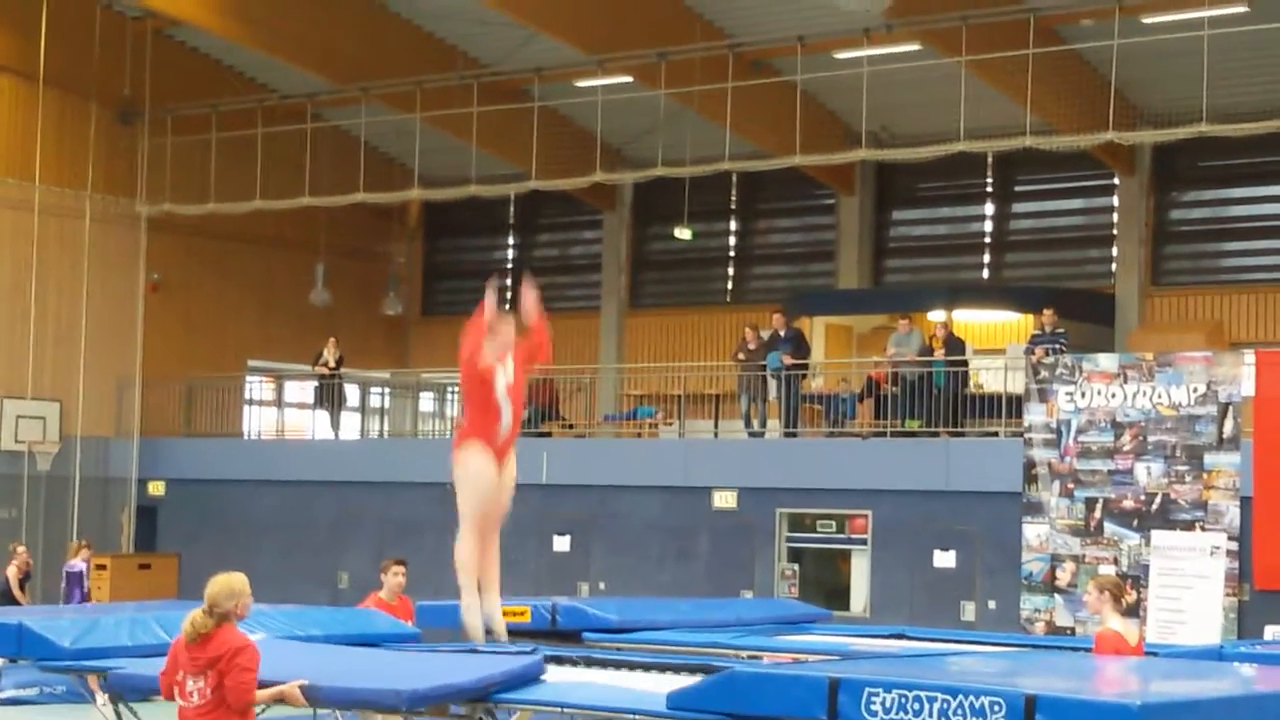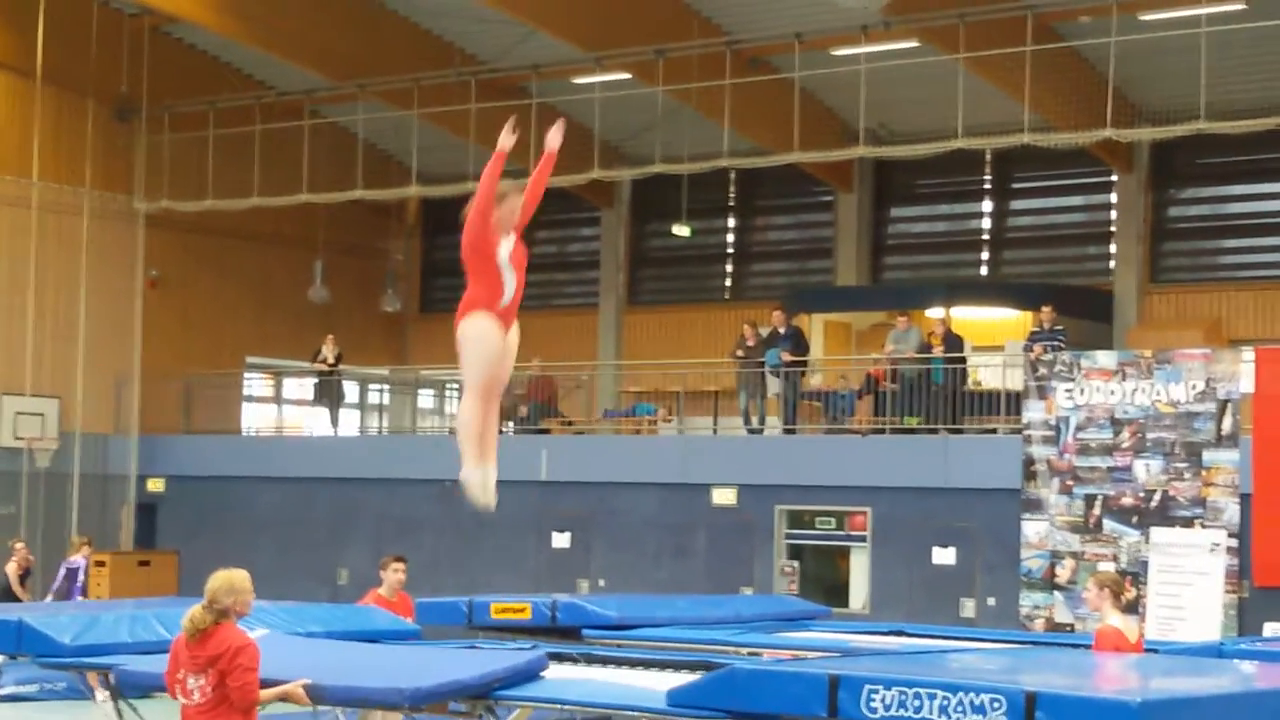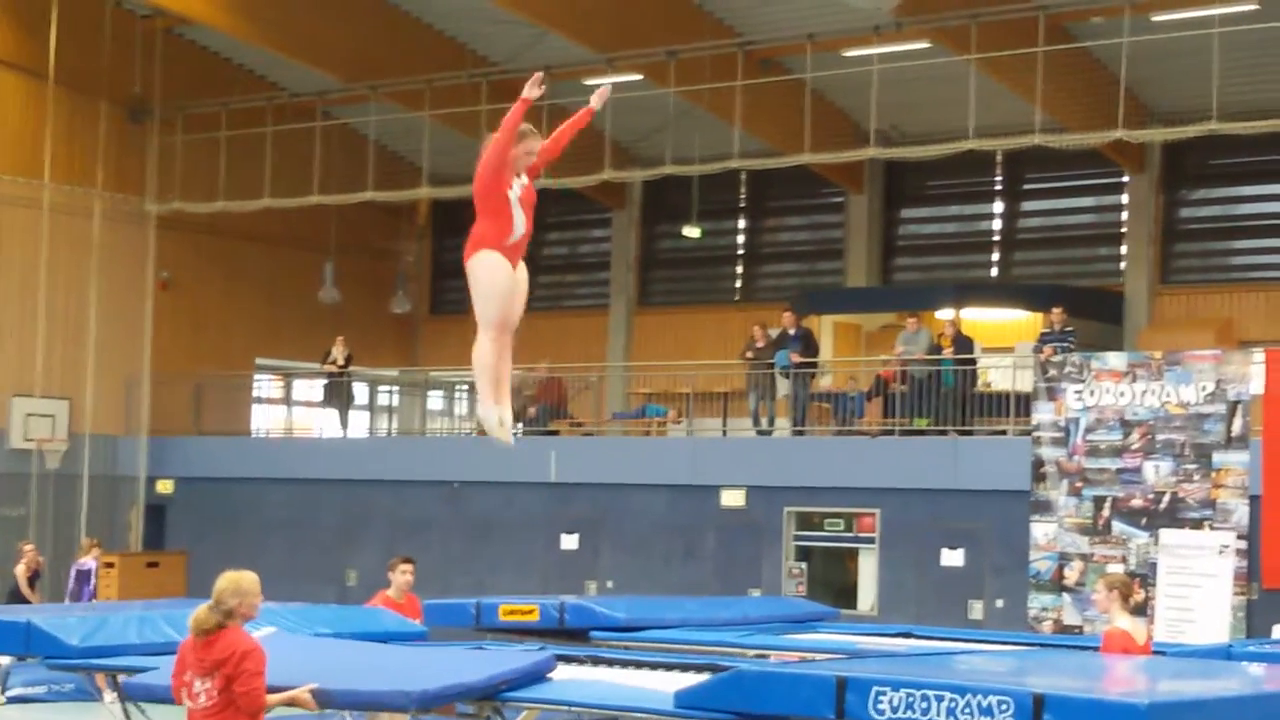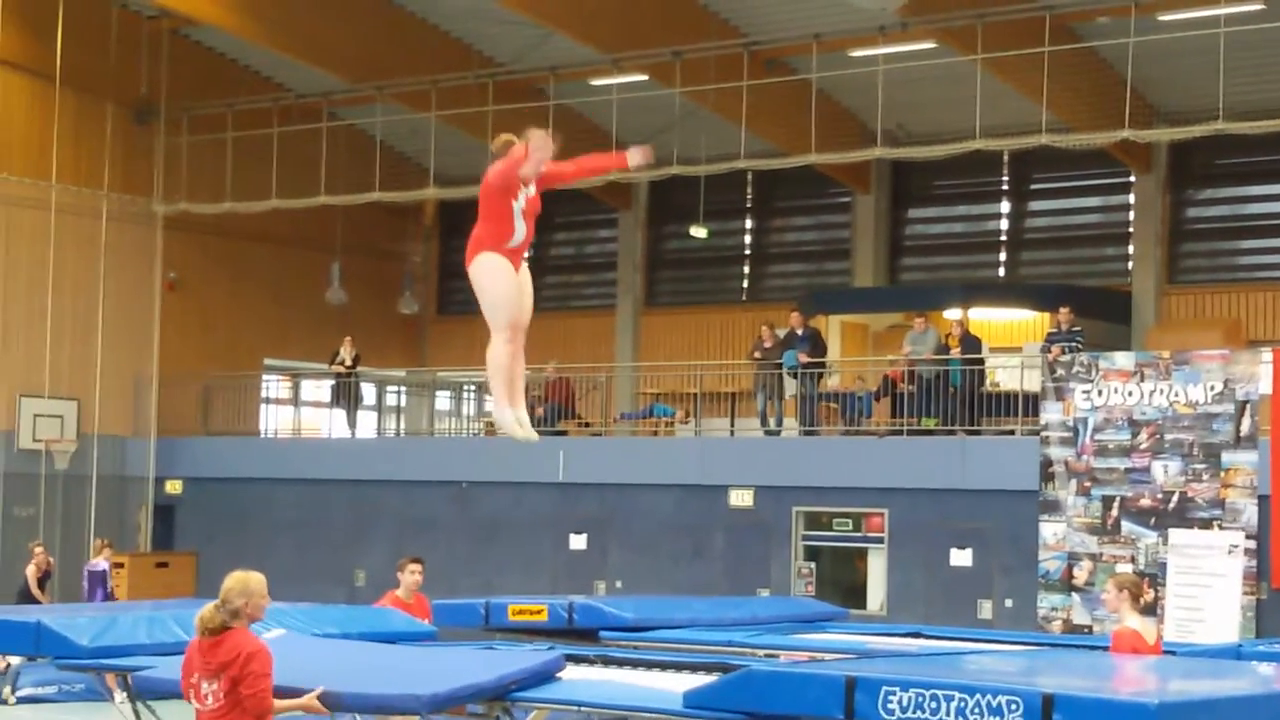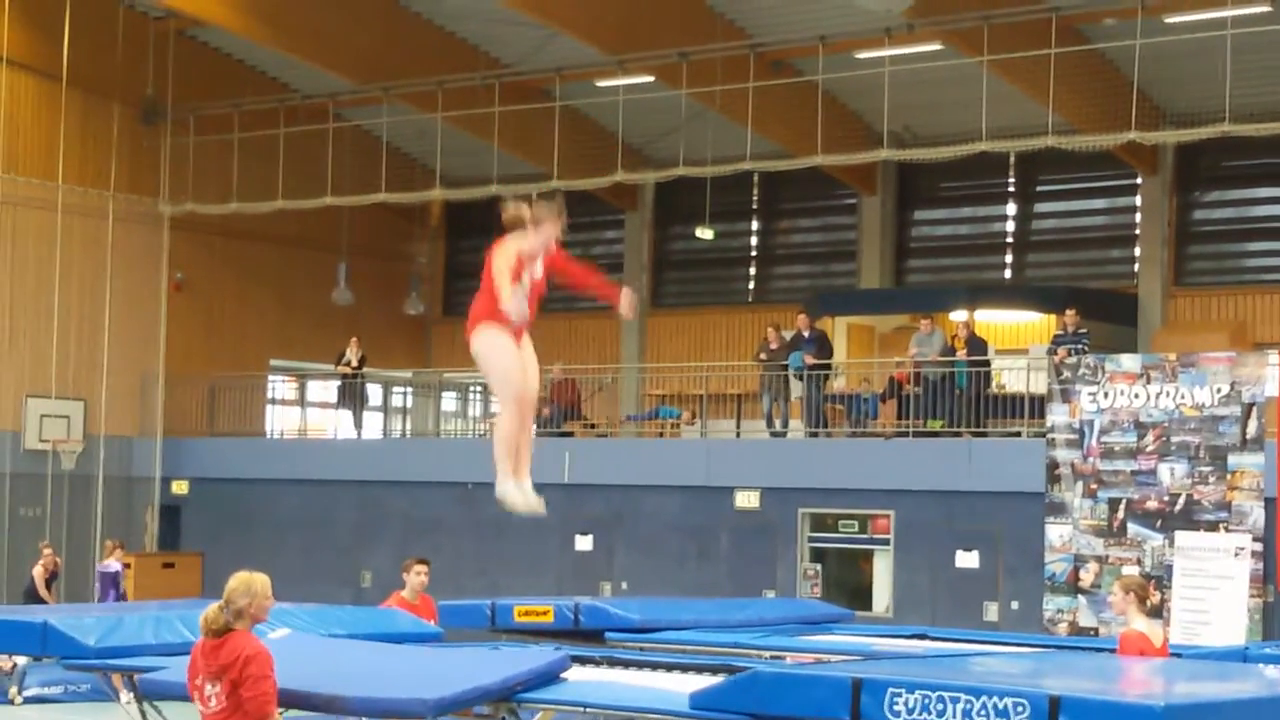
dt=0.2s
person 1, frame 1
left shoulder: (513, 359)
right shoulder: (476, 365)
left elbow: (539, 350)
right elbow: (467, 354)
left wrist: (533, 312)
right wrist: (482, 319)
left hip: (504, 452)
right hip: (475, 450)
left knee: (491, 530)
right knee: (473, 527)
left ankle: (492, 604)
right ankle: (469, 600)
person 1, frame 2
left shoulder: (511, 233)
right shoulder: (477, 235)
left elbow: (534, 191)
right elbow: (482, 196)
left wrist: (551, 151)
right wrist: (501, 152)
left hip: (507, 321)
right hip: (479, 317)
left knee: (493, 398)
right knee: (476, 393)
left ankle: (488, 468)
right ankle: (470, 466)
person 1, frame 3
left shoulder: (524, 173)
right shoulder: (489, 173)
left elbow: (558, 141)
right elbow: (501, 138)
left wrist: (590, 108)
right wrist: (524, 101)
left hip: (514, 258)
right hip: (487, 254)
left knee: (505, 335)
right knee: (491, 330)
left ankle: (504, 408)
right ankle: (487, 404)
person 1, frame 4
left shoulder: (536, 178)
right shoulder: (497, 178)
left elbow: (579, 168)
right elbow: (507, 168)
left wrist: (624, 160)
right wrist: (529, 151)
left hip: (515, 261)
right hip: (489, 257)
left knee: (517, 336)
right knee: (504, 332)
left ankle: (519, 412)
right ankle: (502, 410)
person 1, frame 5
left shoulder: (546, 255)
right shoulder: (505, 251)
left elbow: (580, 275)
right elbow: (502, 274)
left wrist: (616, 296)
right wrist: (508, 300)
left hip: (517, 334)
right hip: (490, 328)
left knee: (527, 407)
right knee: (514, 403)
left ankle: (523, 484)
right ankle: (506, 482)
